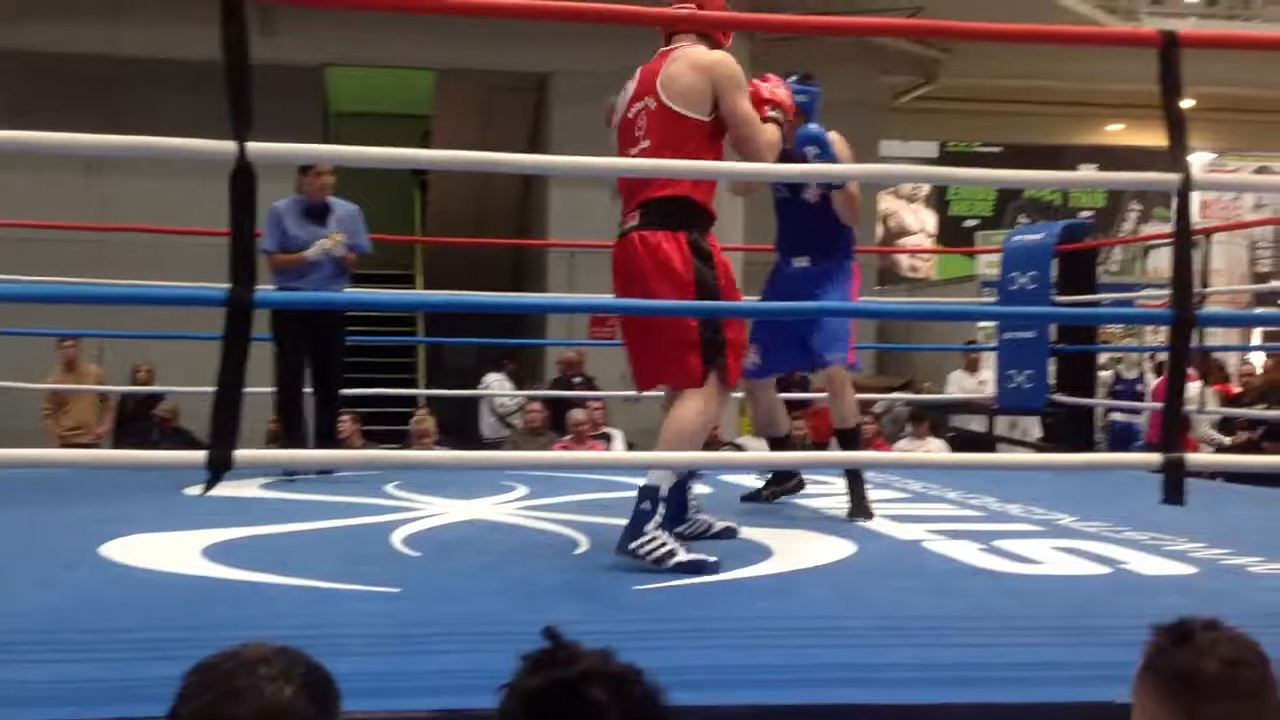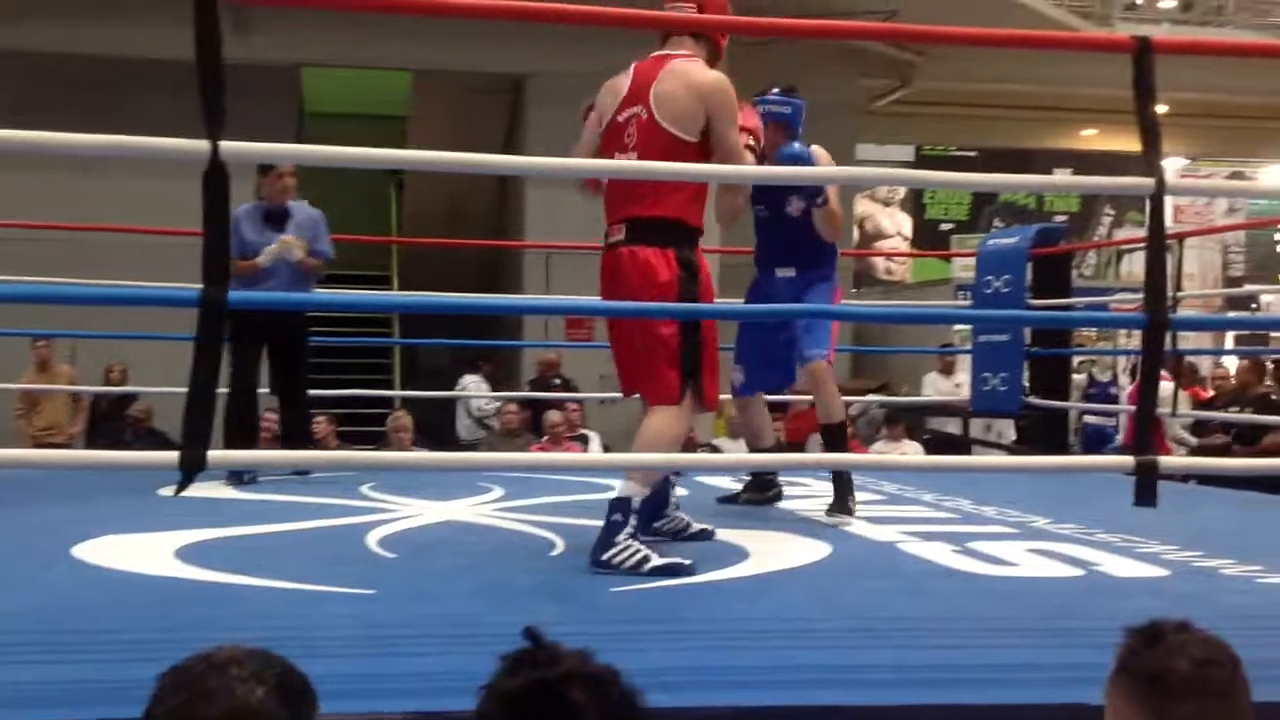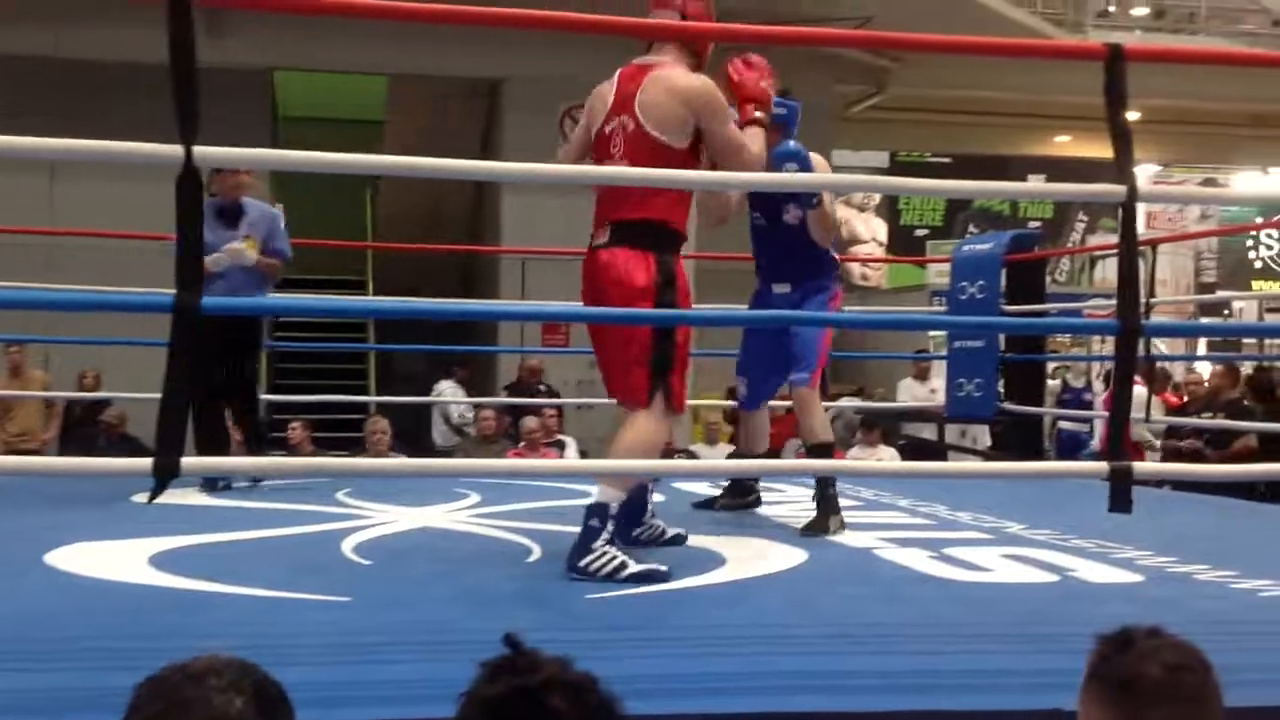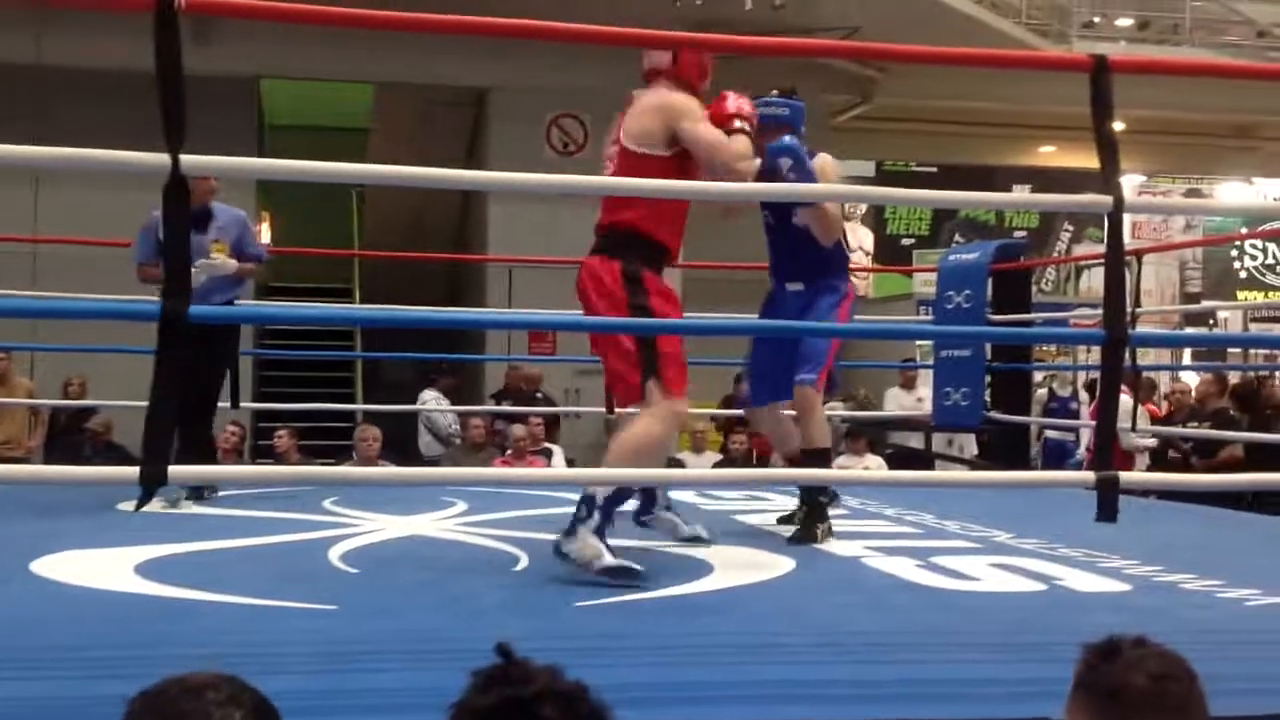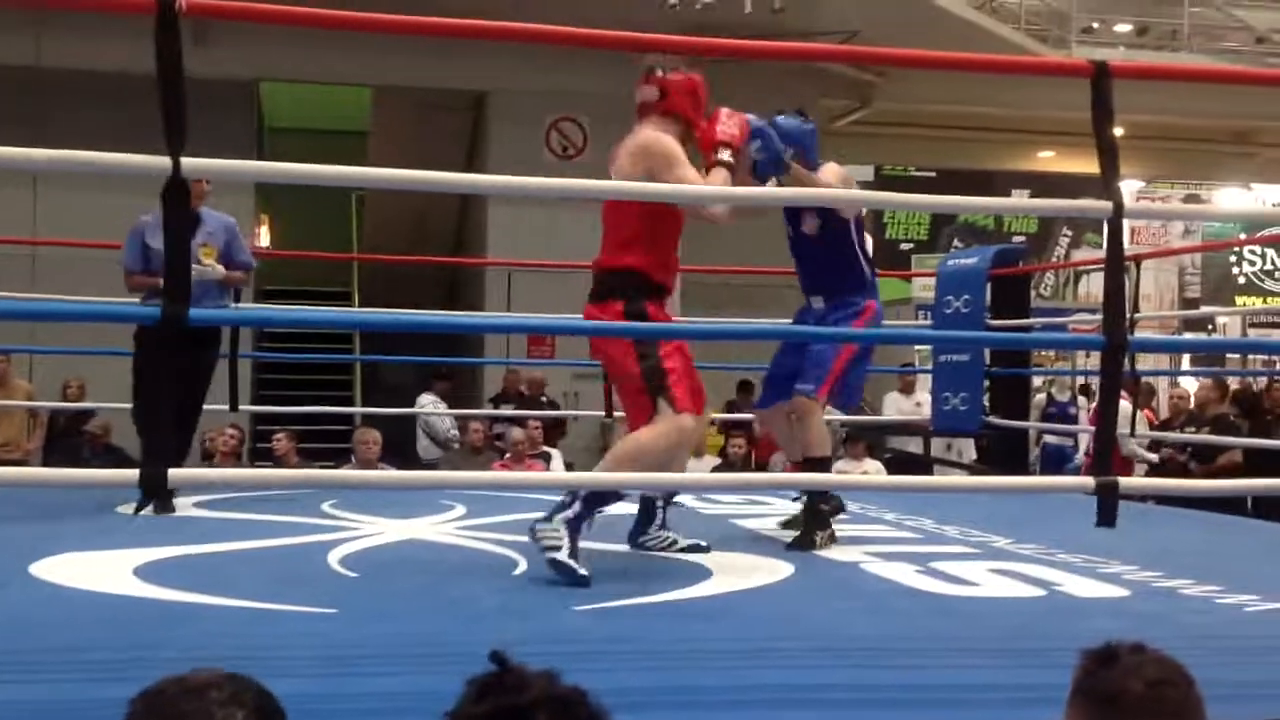
dt=0.2s
person 1, frame 1
left shoulder: (636, 83)
right shoulder: (714, 64)
right elbow: (760, 156)
right wrist: (775, 109)
left hip: (635, 240)
right hip: (677, 239)
left knee: (690, 379)
right knee: (707, 380)
left ankle: (676, 508)
right ankle: (647, 521)
person 1, frame 2
left shoulder: (619, 83)
right shoulder: (707, 82)
right elbow: (734, 188)
right wrist: (748, 138)
left hip: (621, 251)
right hip: (666, 255)
left knee: (665, 391)
right knee: (680, 397)
left ankle: (655, 507)
right ankle: (618, 533)
person 1, frame 3
left shoulder: (606, 91)
right shoulder: (693, 88)
left elbow: (564, 169)
right elbow: (748, 169)
right wrist: (756, 106)
left hip: (604, 256)
right hip: (647, 262)
left knee: (647, 397)
right knee: (654, 405)
left ankle: (633, 515)
right ankle: (596, 539)
person 1, frame 4
left shoulder: (624, 113)
right shoulder: (675, 107)
right elbow: (740, 169)
right wrist: (739, 121)
left hip: (620, 270)
right hip: (629, 274)
left knee: (662, 393)
right knee: (664, 406)
left ankle: (652, 503)
right ankle: (584, 526)
person 1, frame 5
left shoulder: (639, 149)
right shoulder: (653, 145)
right elbow: (714, 207)
right wrist: (727, 151)
left hip: (636, 306)
right hip: (627, 308)
left knee: (673, 420)
right knee: (677, 424)
left ankle: (652, 522)
right ankle: (565, 516)
person 2, frame 1
left shoulder: (831, 144)
left elbow: (852, 216)
right elbow: (740, 189)
left hip: (832, 271)
right hip: (788, 271)
left knee: (835, 370)
right knee: (756, 375)
left ankle: (856, 484)
right ankle: (786, 472)
person 2, frame 2
left shoulder: (816, 158)
left elbow: (832, 233)
left wrist: (816, 190)
left hip: (814, 281)
right hip: (768, 285)
left knee: (817, 367)
right knee: (745, 389)
left ankle: (842, 482)
right ankle: (765, 481)
person 2, frame 3
left shoulder: (811, 163)
left elbow: (827, 238)
left wrist: (810, 194)
left hip: (814, 292)
right hip: (770, 294)
left knee: (803, 388)
right knee: (751, 399)
left ankle: (828, 503)
right ankle: (744, 486)
person 2, frame 4
left shoulder: (821, 166)
right shoulder: (758, 170)
left elbow: (829, 237)
left wrist: (805, 186)
left hip: (825, 293)
right hip: (784, 294)
left knee: (806, 391)
right knee: (760, 403)
left ankle: (818, 513)
right ankle: (815, 491)
person 2, frame 5
left shoulder: (830, 174)
right shoulder: (780, 183)
left elbow: (820, 192)
left wrist: (781, 162)
right wrist: (759, 166)
left hip: (853, 308)
right hip: (816, 309)
left knee: (806, 401)
right knee: (770, 409)
left ankle: (820, 518)
right ankle: (821, 497)
person 3, frame 1
left shoulder: (349, 212)
right shoulder: (280, 211)
left elbow: (354, 263)
right elbow: (274, 262)
left wrist: (340, 253)
right wrist: (310, 254)
left hip: (330, 305)
right hip: (291, 305)
left knee: (328, 380)
right knee: (290, 378)
left ankle: (326, 450)
right ankle: (291, 448)
person 3, frame 2
left shoulder: (311, 217)
right shoulder: (242, 217)
left elbow: (318, 268)
right elbow: (234, 268)
left wrist: (298, 257)
right wrist: (263, 260)
left hip: (291, 313)
right hip: (248, 312)
left knee: (292, 387)
right knee: (242, 387)
left ankle: (298, 454)
person 3, frame 3
left shoulder: (266, 215)
left elbow: (277, 269)
left wrist: (251, 259)
right wrist: (210, 264)
left hip: (246, 315)
right hip: (204, 314)
left knee: (240, 391)
right knee: (207, 393)
left ankle: (256, 453)
person 3, frame 4
left shoulder: (235, 219)
right shoulder: (159, 221)
left elbow: (254, 268)
right elbow: (144, 272)
left wrist: (230, 267)
left hip: (220, 319)
right hip: (179, 319)
left knee: (203, 396)
right knee: (184, 398)
person 3, frame 5
left shoulder: (224, 225)
right shoulder: (146, 226)
left elbow: (243, 278)
right elbow: (132, 281)
left wrist: (218, 273)
right wrist: (165, 282)
left hip: (203, 328)
right hip: (158, 326)
left knee: (185, 407)
right knee: (151, 406)
left ankle: (161, 486)
right ankle: (159, 483)
